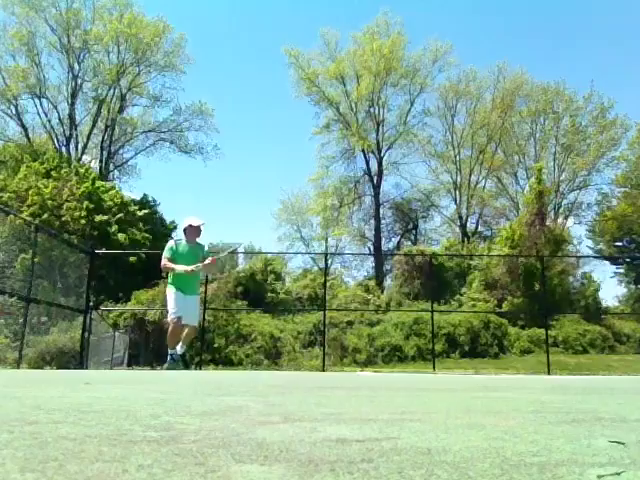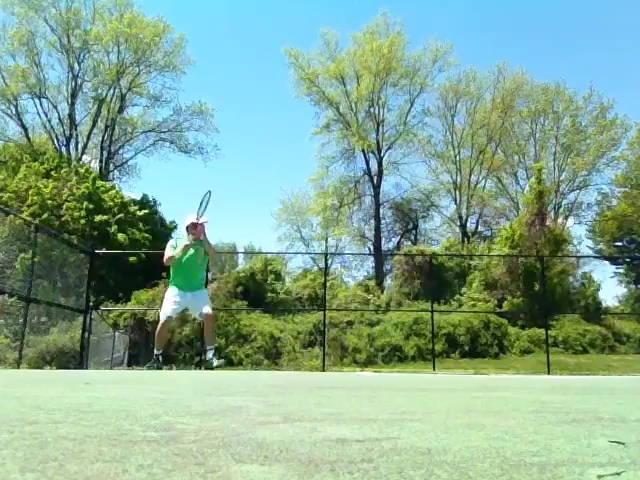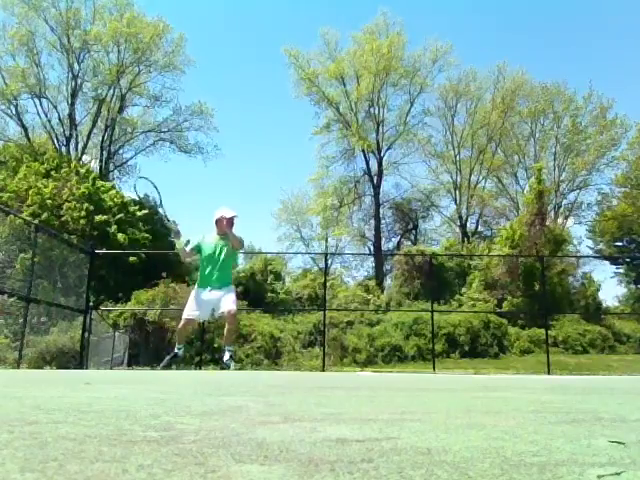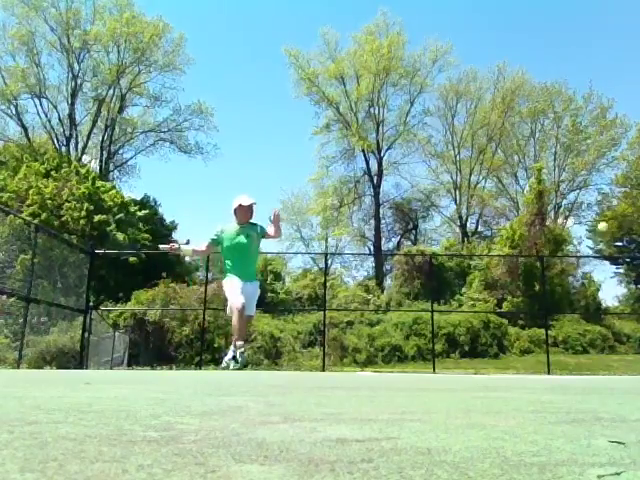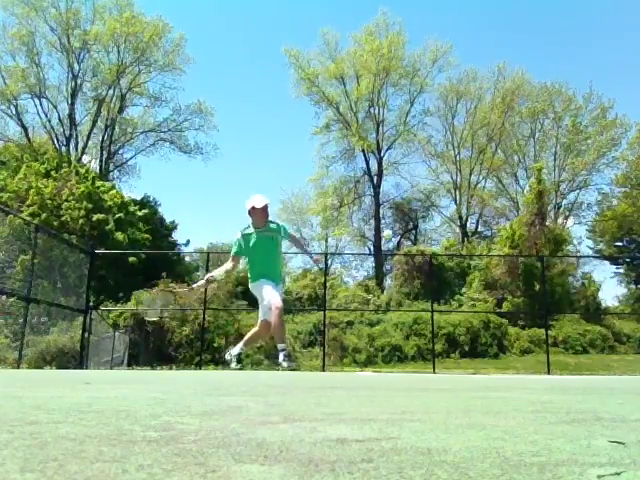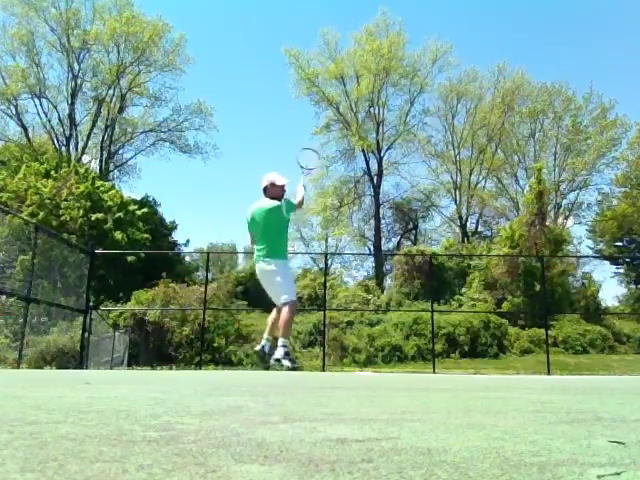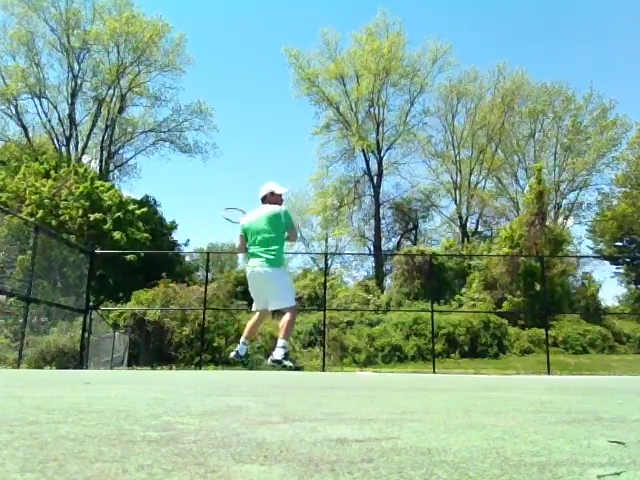
dt=0.3s
person 1, frame 1
left shoulder: (201, 248)
right shoulder: (173, 244)
left elbow: (208, 270)
right elbow: (164, 265)
left wrist: (209, 264)
right wrist: (184, 269)
left hip: (193, 294)
right hip: (176, 291)
left knee: (192, 327)
right knee: (175, 322)
left ankle: (179, 351)
right ankle: (172, 357)
person 1, frame 2
left shoulder: (203, 245)
right shoulder: (175, 242)
left elbow: (212, 254)
right elbow: (167, 260)
left wrist: (204, 238)
right wrist: (182, 249)
left hip: (198, 291)
right hip: (176, 291)
left knee: (209, 316)
right knee: (164, 321)
left ankle: (211, 356)
right ankle: (157, 357)
person 1, frame 3
left shoulder: (234, 240)
right shoulder: (203, 240)
left elbow: (239, 246)
left wrist: (227, 230)
left hip: (224, 289)
right hip: (202, 289)
left knee: (231, 314)
right knee: (186, 322)
left ankle: (228, 356)
right ankle: (177, 353)
person 1, frame 4
left shoulder: (257, 229)
right shoulder: (223, 232)
left elbow: (275, 234)
right elbow: (204, 251)
left wrist: (276, 223)
right wrist: (181, 248)
left hip: (252, 282)
right hip: (233, 279)
left knee: (246, 319)
right knee: (238, 307)
left ankle: (230, 356)
right ankle: (239, 351)
person 1, frame 5
left shoulder: (276, 227)
right shoulder: (243, 237)
left elbow: (294, 239)
right elbow: (231, 265)
left wrist: (311, 254)
right wrist: (213, 275)
left hip: (276, 282)
right hip: (261, 282)
left knee: (264, 326)
right knee: (277, 307)
left ankle: (234, 352)
right ankle: (283, 354)
person 1, frame 6
left shoulder: (254, 212)
right shoulder: (280, 206)
left elbow: (253, 242)
right elbow: (298, 203)
right wrist: (300, 186)
left hip: (264, 264)
right hip: (276, 263)
left knee: (281, 306)
right knee: (290, 304)
left ankle: (265, 345)
right ankle: (281, 352)
person 1, frame 7
left shoulder: (247, 218)
right shoulder: (280, 212)
left elbow: (240, 247)
right elbow: (293, 236)
left hip: (253, 268)
right hip: (272, 268)
left knee: (262, 312)
right knee: (289, 309)
left ankle: (240, 350)
right ankle: (280, 353)
